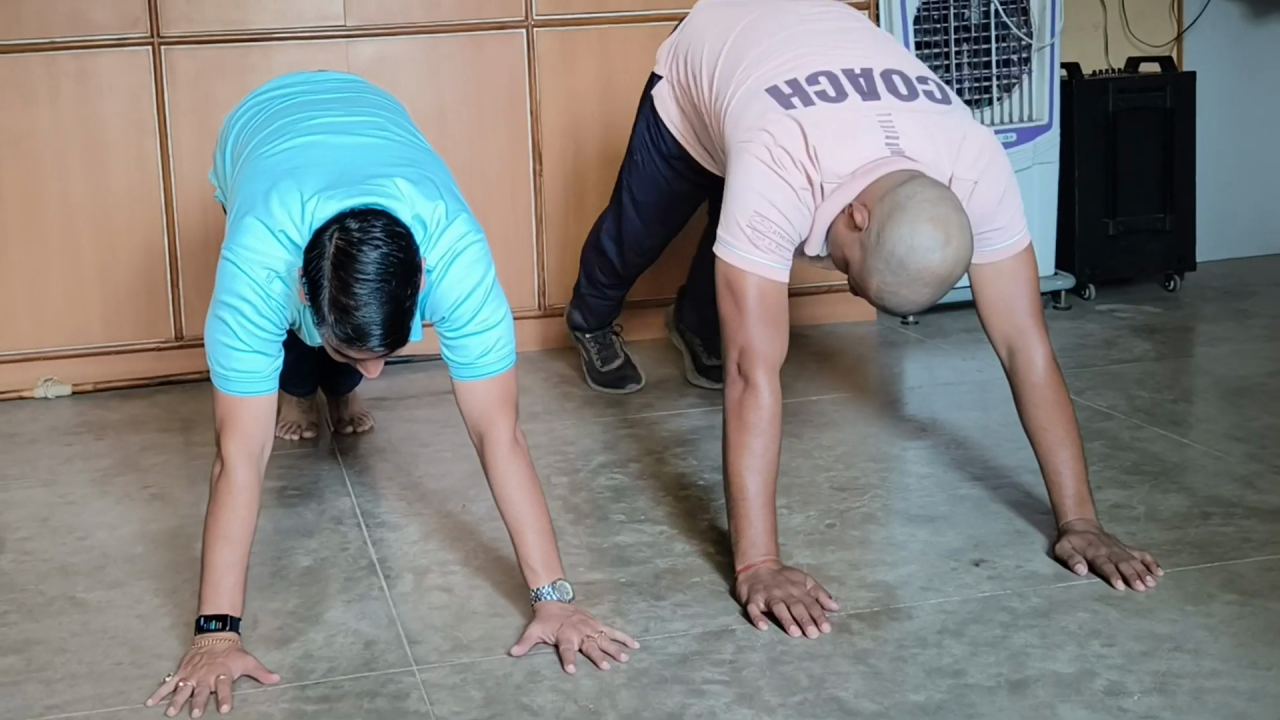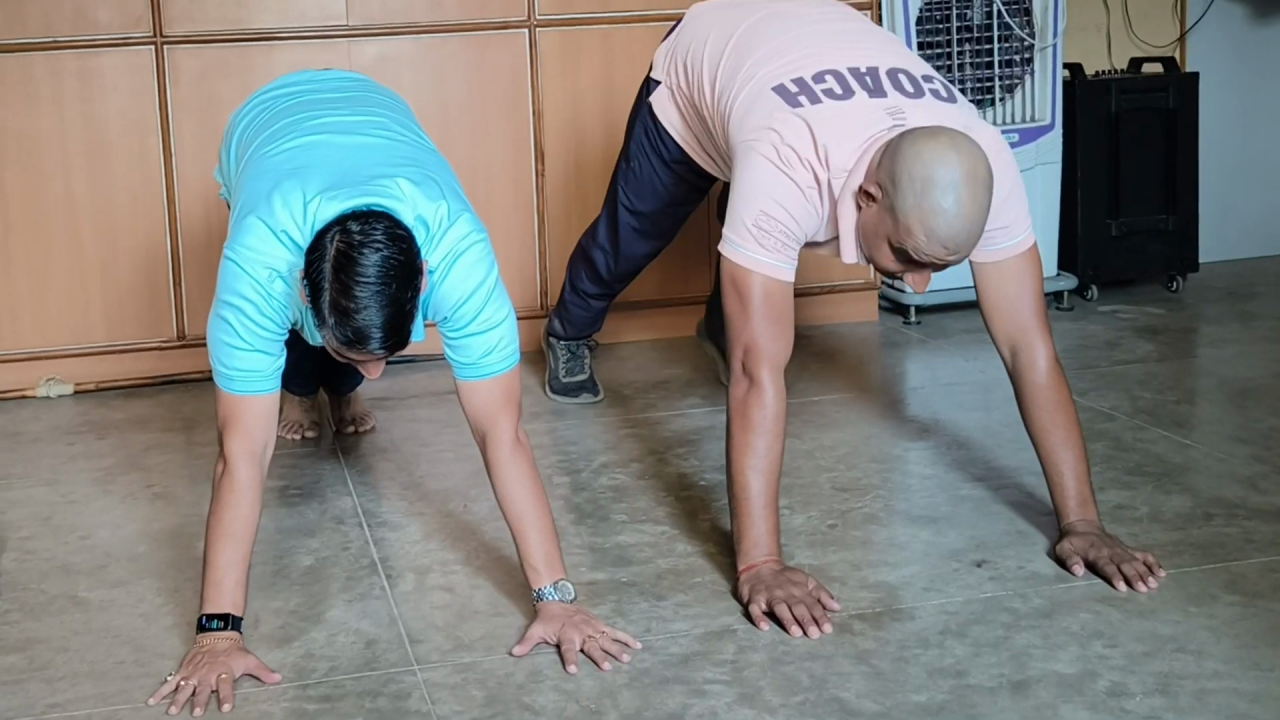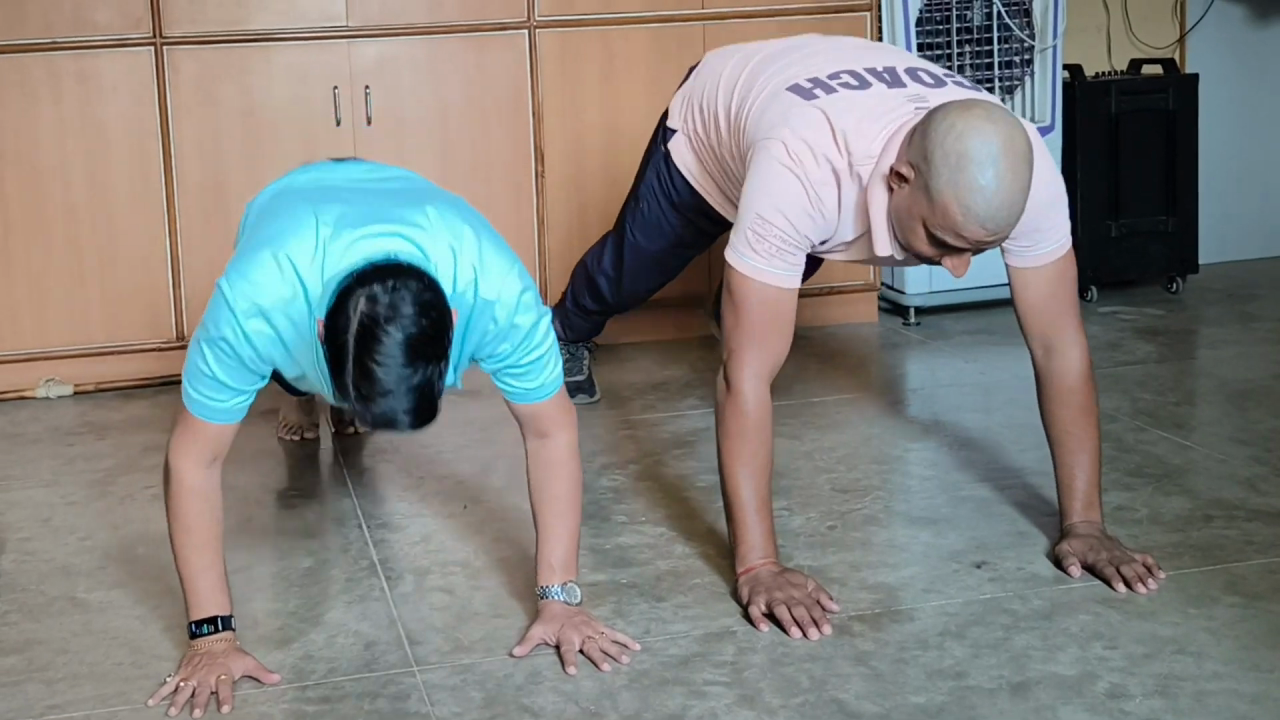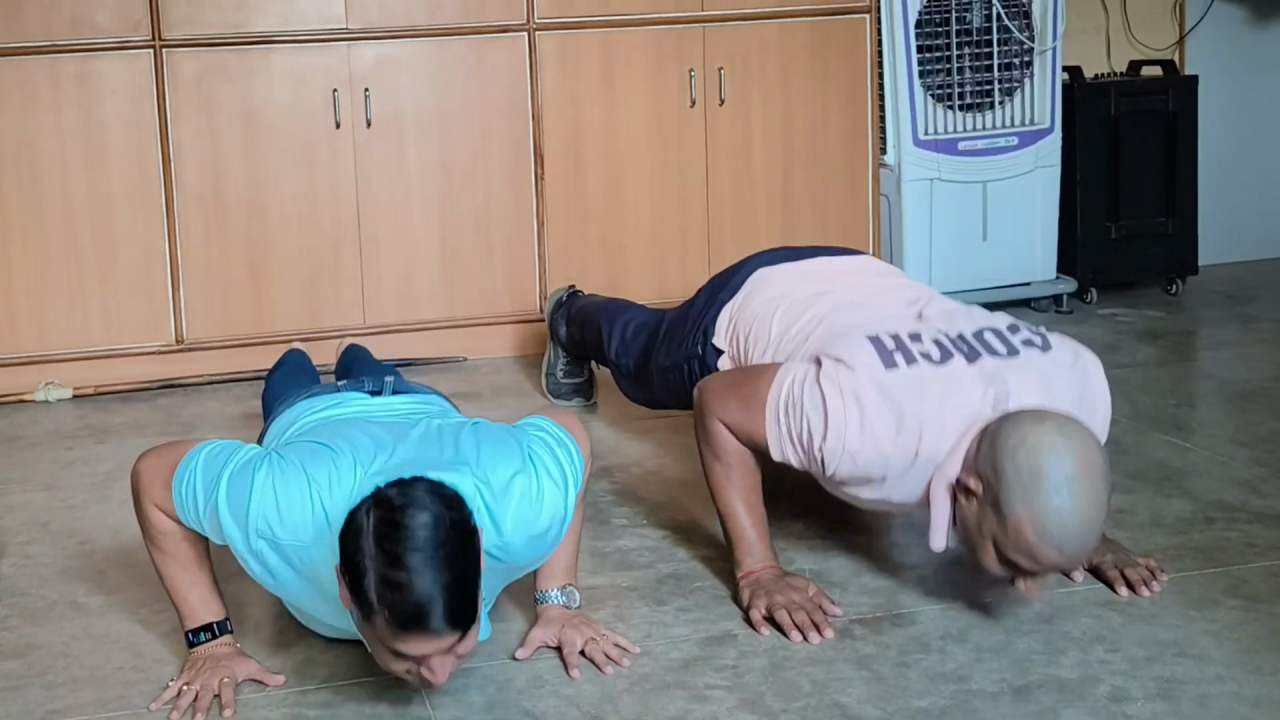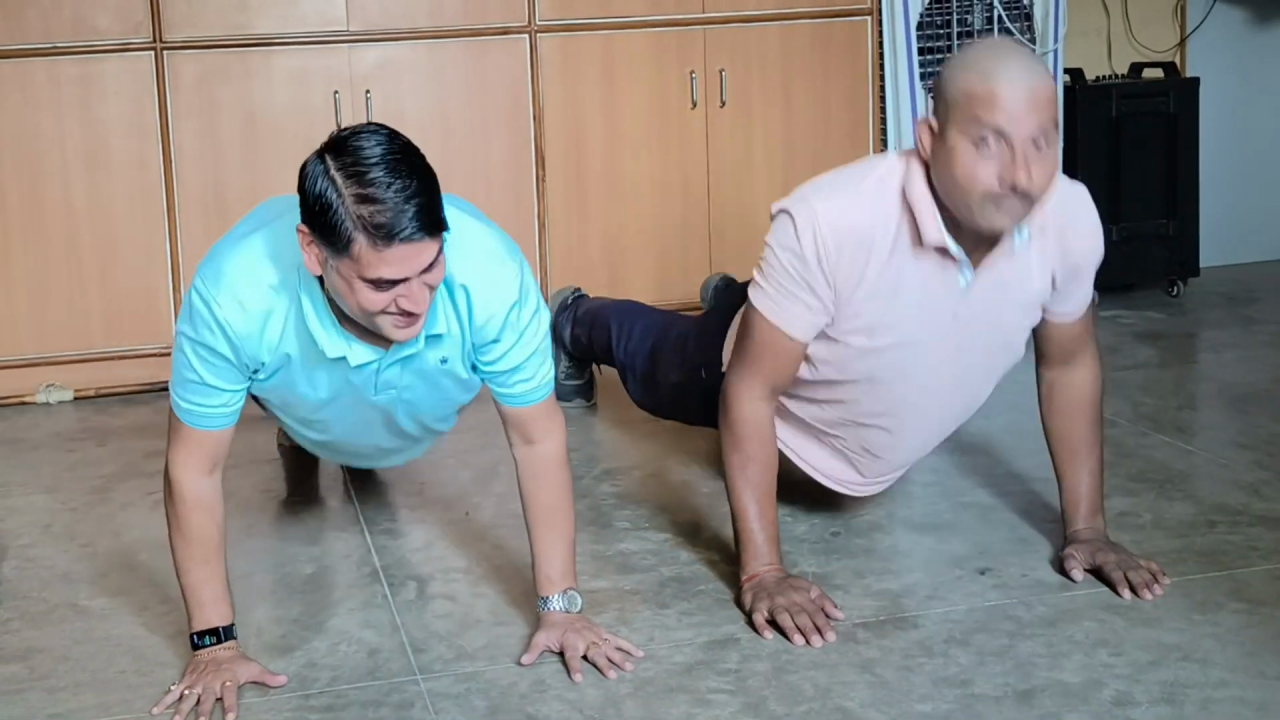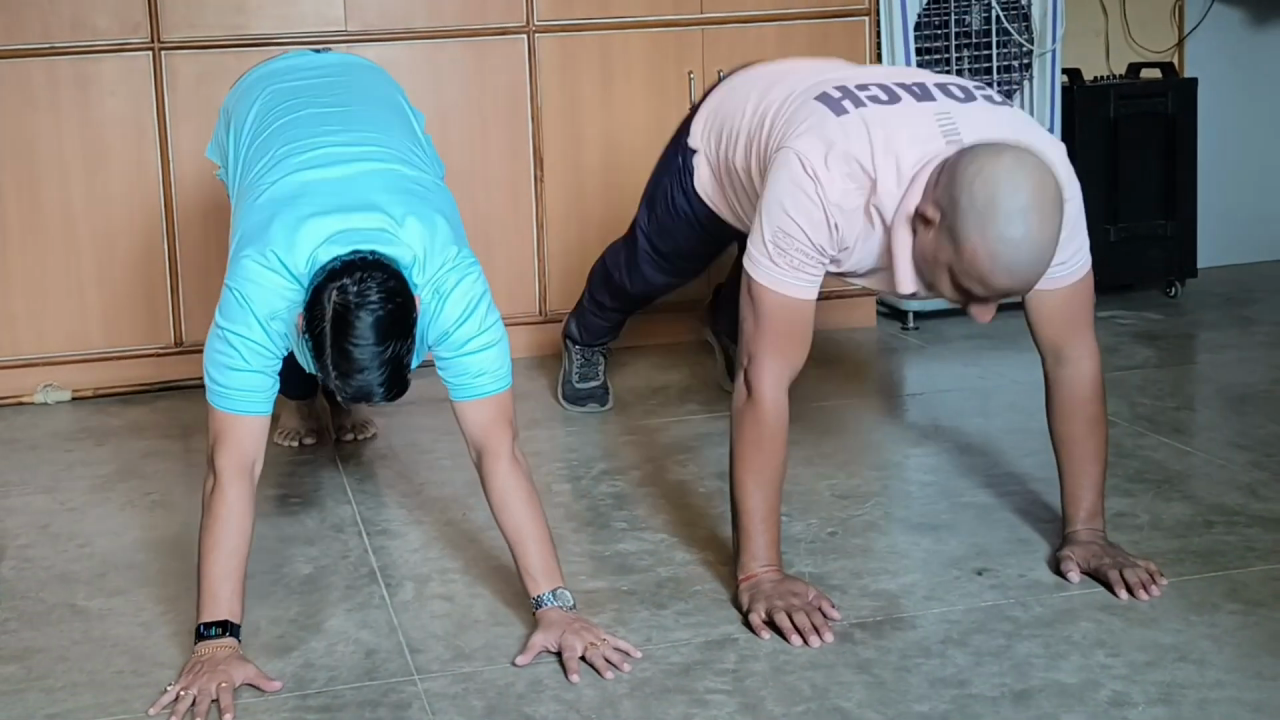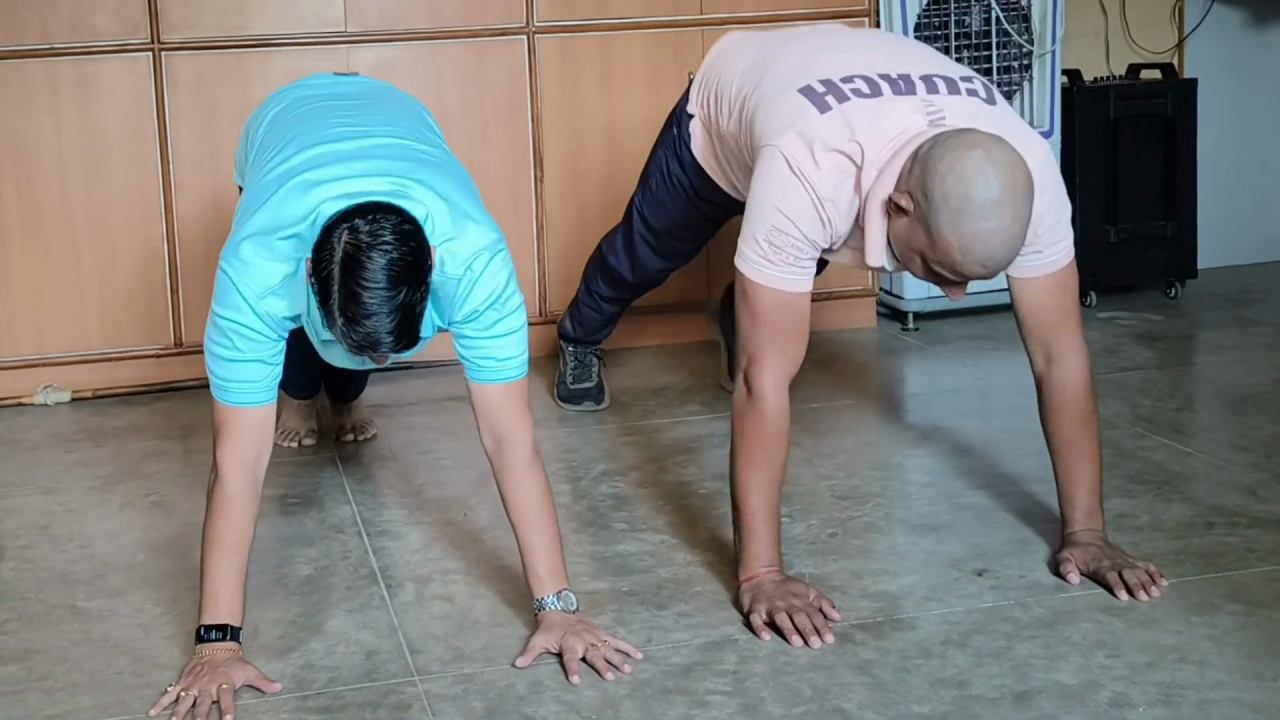
dt=0.5s
person 1, frame 1
left shoulder: (976, 168)
right shoulder: (780, 173)
left elbow: (1025, 345)
right elbow: (755, 373)
left wrist: (1079, 520)
right wrist: (756, 564)
right hip: (705, 54)
left knee: (736, 244)
right knee: (636, 232)
left ankle: (698, 326)
right ankle: (594, 326)
person 1, frame 2
left shoulder: (984, 161)
right shoulder: (787, 170)
left elbow: (1028, 346)
right elbow: (760, 373)
left wrist: (1081, 523)
right wrist: (759, 563)
right hip: (705, 55)
left knee: (756, 260)
right knee: (628, 237)
left ankle: (722, 327)
right ankle: (569, 335)
person 1, frame 3
left shoulder: (1022, 167)
right shoulder: (805, 170)
left elbow: (1060, 345)
right elbow: (747, 376)
left wrist: (1081, 521)
right wrist: (757, 564)
right hip: (718, 111)
left knee: (779, 278)
right knee: (630, 273)
left ankle: (741, 307)
right ankle: (568, 333)
person 1, frame 4
left shoulder: (1082, 397)
right shoulder: (867, 421)
right elbow: (713, 407)
left wrist: (1086, 535)
right wrist: (757, 571)
right hip: (751, 306)
right knee: (642, 360)
right ankle: (572, 319)
person 1, frame 5
left shoulder: (1070, 218)
right shoulder: (828, 224)
left elbow: (1070, 362)
right elbow: (752, 391)
left wrist: (1086, 529)
right wrist: (762, 572)
right hip: (769, 394)
right knee: (662, 371)
right ankle: (579, 325)
person 1, frame 6
left shoulder: (1046, 179)
right shoulder: (825, 177)
left elbow: (1072, 357)
right elbow: (766, 381)
left wrist: (1087, 532)
right wrist: (759, 571)
right hip: (727, 138)
right knee: (653, 263)
left ankle: (730, 326)
right ankle: (585, 335)
person 1, frame 7
left shoulder: (1027, 169)
right shoulder: (812, 174)
left elbow: (1059, 354)
right elbow: (765, 382)
left wrist: (1084, 530)
right wrist: (760, 573)
right hip: (731, 89)
left knee: (782, 273)
right knee: (645, 254)
left ankle: (742, 309)
right ankle: (578, 339)
person 2, frame 1
left shoulder: (457, 255)
right shoulder: (258, 265)
left elbow: (497, 431)
right elbow: (241, 456)
left wrist: (553, 595)
right wrist: (217, 630)
left knee: (345, 368)
right knee: (296, 363)
left ankle: (338, 393)
right ankle: (295, 390)
person 2, frame 2
left shoulder: (459, 255)
right shoulder: (260, 262)
left elbow: (501, 433)
right elbow: (243, 455)
left wrist: (556, 596)
right wrist: (218, 632)
left knee: (350, 359)
right knee: (297, 356)
left ankle: (339, 391)
right ankle: (297, 389)
person 2, frame 3
left shoulder: (492, 287)
right shoulder: (261, 301)
left elbow: (550, 428)
right elbow: (193, 459)
left wrist: (560, 593)
right wrist: (211, 630)
right hip: (289, 201)
left ankle: (309, 387)
right ankle: (296, 396)
person 2, frame 4
left shoulder: (526, 506)
right shoulder: (279, 518)
left elbow: (570, 430)
right elbow: (149, 478)
left wrist: (558, 599)
right wrist: (211, 638)
left ankle: (356, 373)
right ankle: (295, 374)
person 2, frame 5
left shoulder: (491, 269)
right shoulder: (233, 291)
left elbow: (538, 440)
right elbow: (194, 470)
left wrist: (560, 605)
right wrist: (214, 642)
right hip: (300, 380)
right ankle: (301, 442)
person 2, frame 6
left shoulder: (449, 283)
right shoulder: (260, 292)
left elbow: (495, 449)
right elbow: (233, 470)
left wrist: (554, 604)
right wrist: (217, 640)
right knee: (295, 361)
left ankle: (340, 402)
right ankle: (300, 395)
person 2, frame 7
left shoulder: (470, 252)
right shoulder: (260, 262)
left elbow: (509, 436)
right elbow: (239, 460)
left wrist: (557, 606)
right wrist: (217, 640)
left knee: (355, 362)
right knee: (298, 341)
left ankle: (345, 392)
right ankle: (297, 396)
